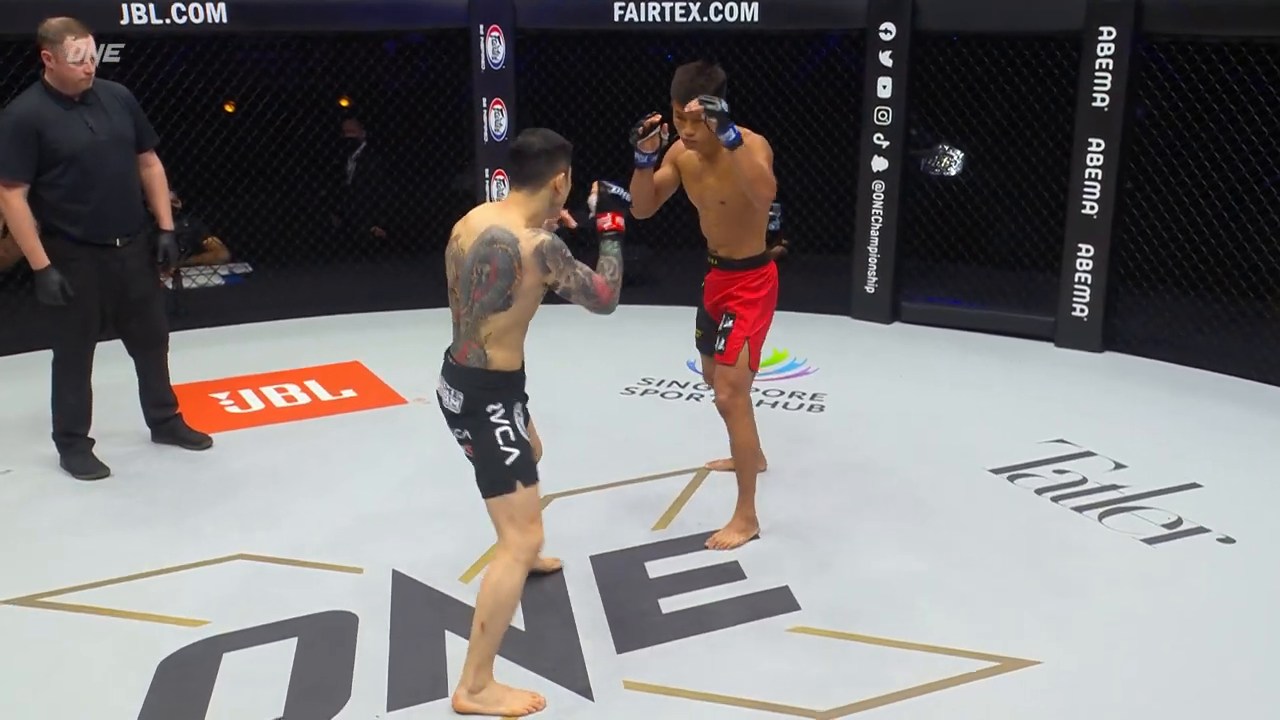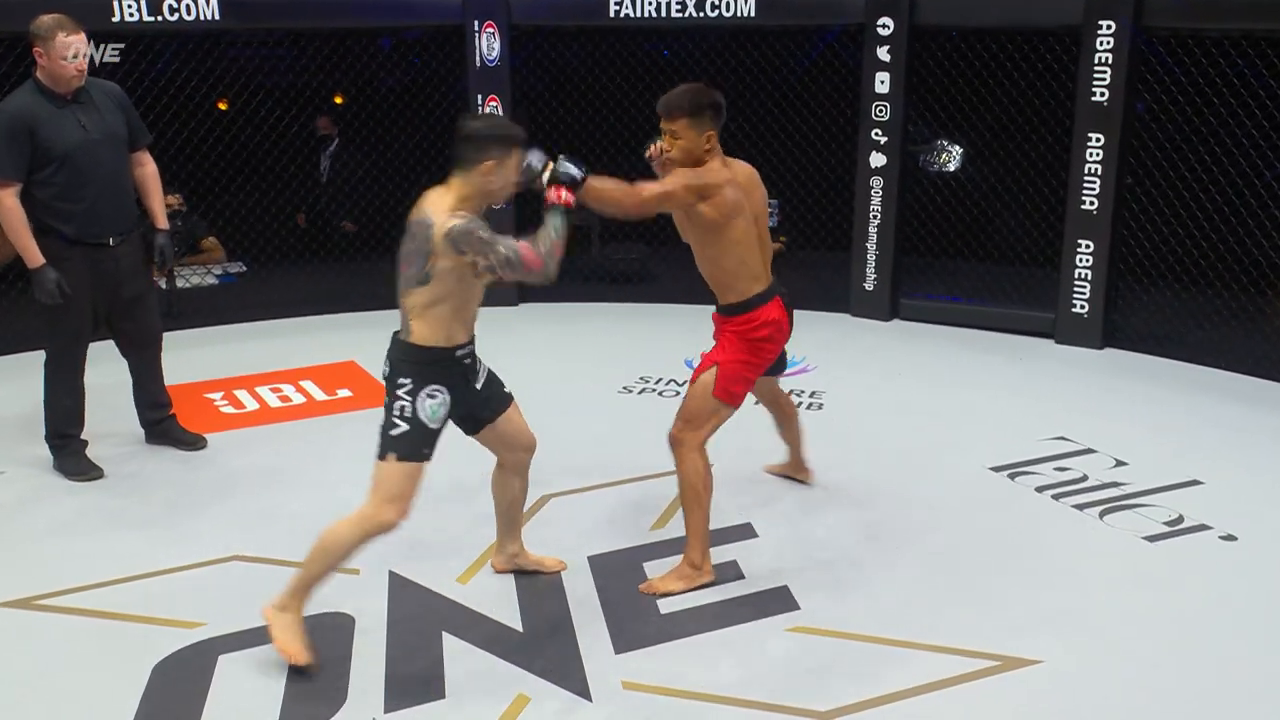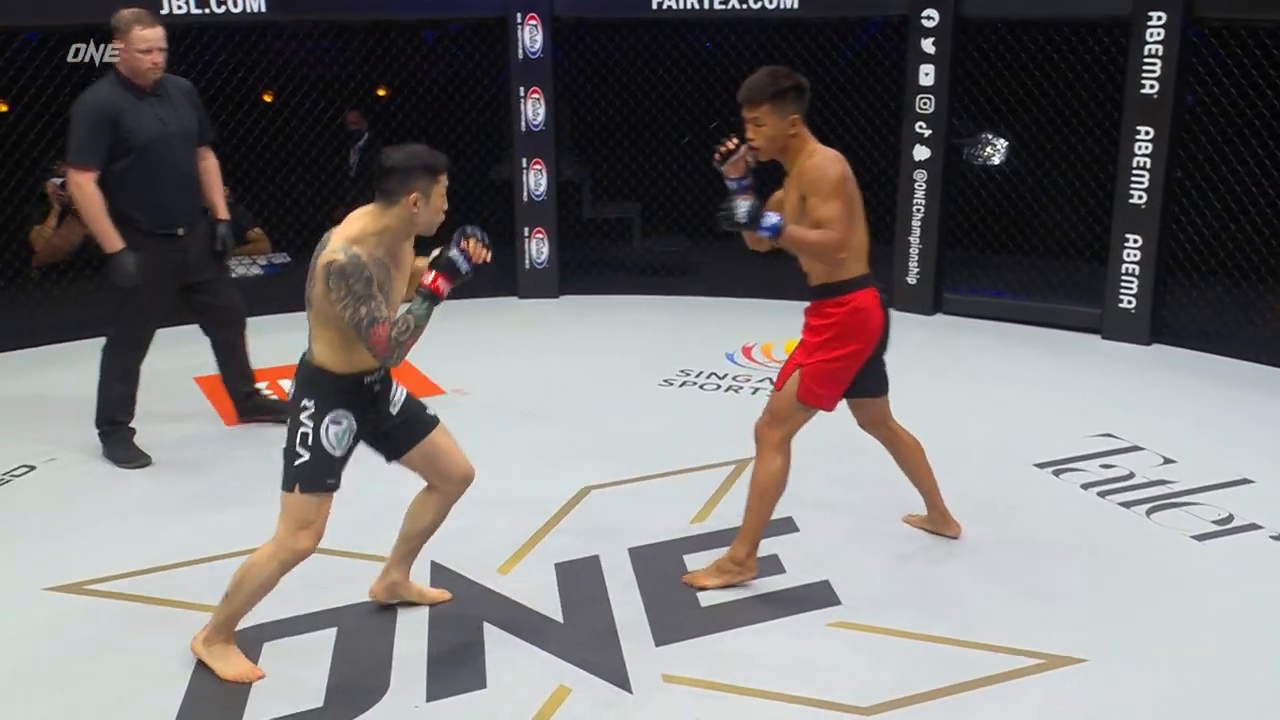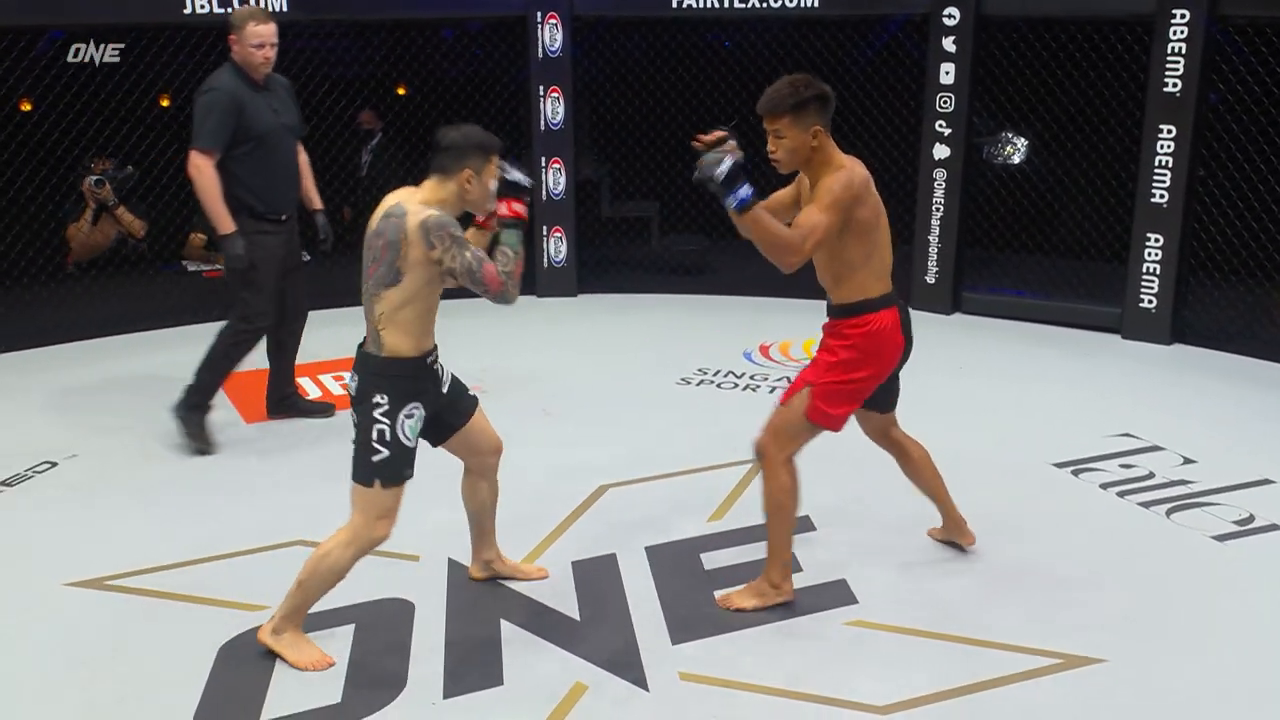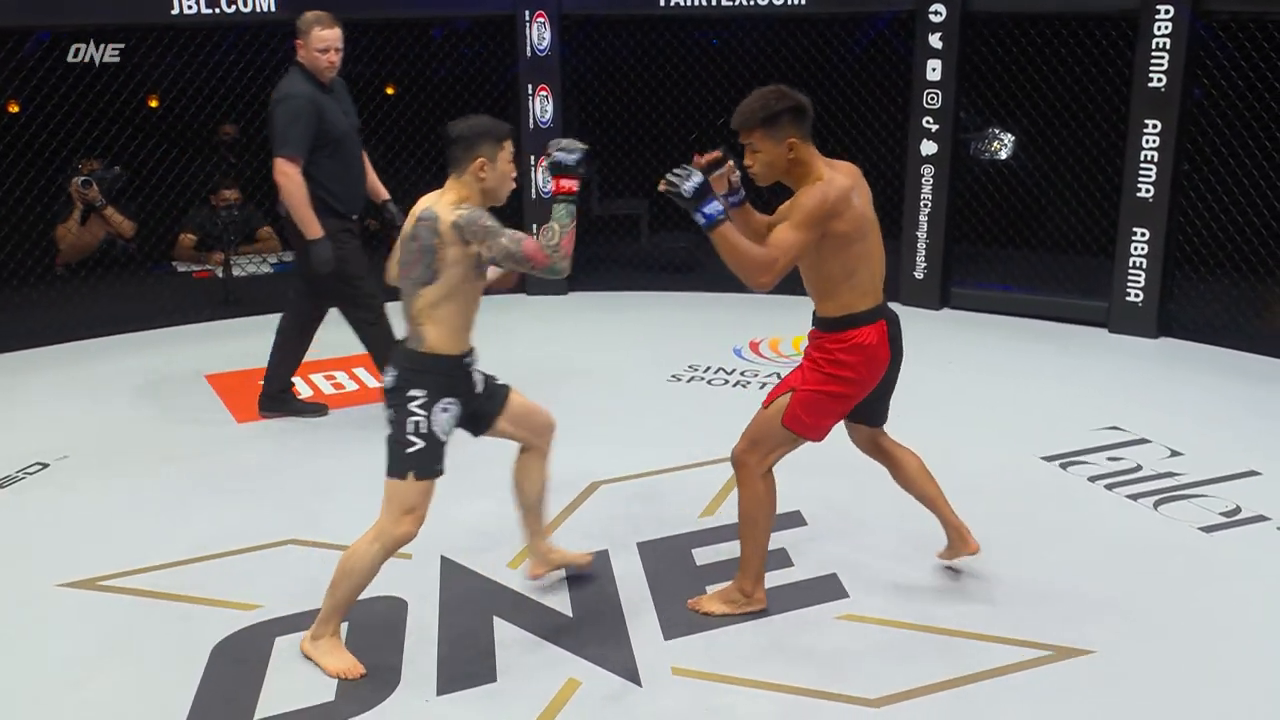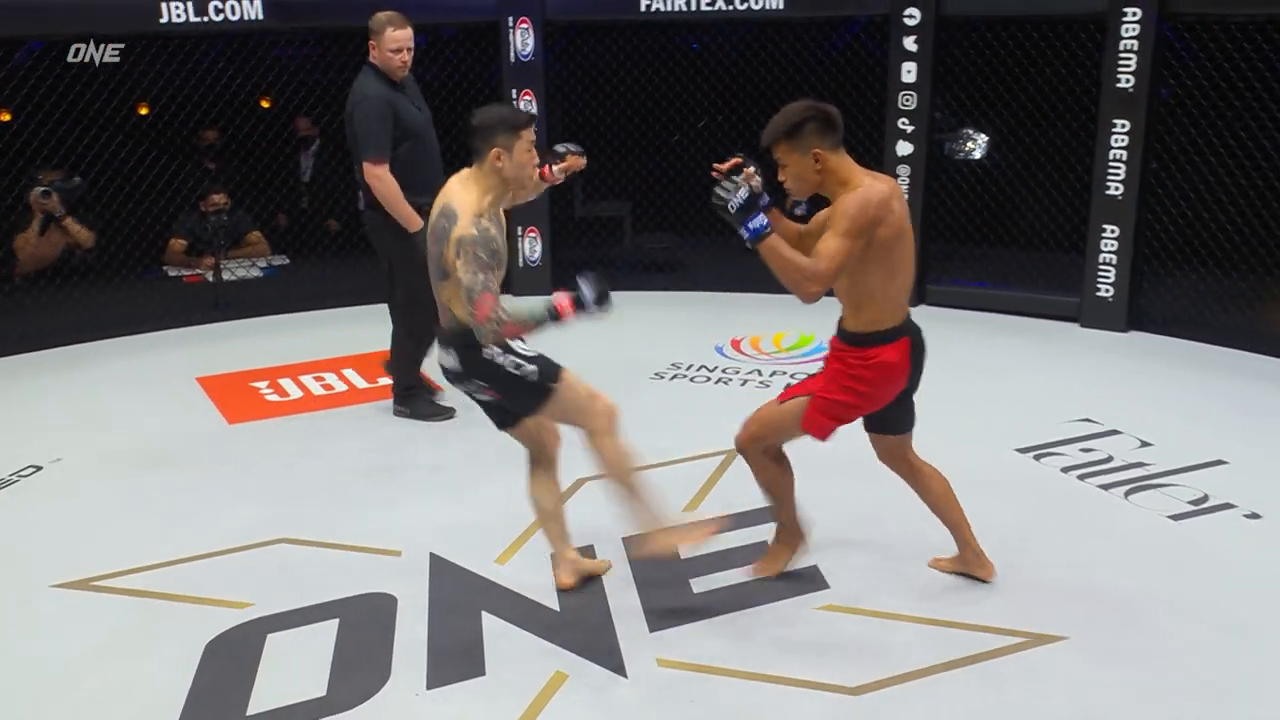
dt=0.4s
person 1, frame 1
left shoulder: (471, 221)
right shoulder: (537, 248)
right elbow: (605, 299)
left wrist: (549, 223)
right wrist: (612, 226)
left hip: (470, 381)
right hip: (483, 396)
left knee: (525, 455)
right knee: (516, 538)
left ankle: (520, 556)
person 1, frame 2
left shoulder: (441, 198)
right shoulder: (452, 228)
right elbow: (539, 268)
left wrist: (491, 267)
right wrist: (559, 201)
left hip: (459, 359)
right hip: (419, 372)
left knee: (519, 447)
right knee: (384, 512)
left ankle: (510, 550)
right ankle: (288, 607)
person 1, frame 3
left shoulder: (394, 233)
right shoulder: (345, 258)
right elbow: (388, 348)
left wrist: (448, 260)
right wrist: (438, 283)
left hip: (375, 386)
right hip: (326, 397)
left knee: (455, 474)
right knee: (297, 541)
left ankle: (394, 578)
right ankle: (214, 636)
person 1, frame 4
left shoulder: (403, 201)
right shoulder: (429, 223)
left elbow: (463, 265)
right elbow: (503, 289)
left wrist: (495, 219)
right wrist: (513, 210)
left hip: (420, 368)
right hip: (387, 385)
left knee: (486, 451)
right knee: (370, 528)
left ankle: (487, 558)
right ankle: (283, 623)
person 1, frame 5
left shoulder: (434, 207)
right shoulder: (462, 221)
left elbow: (398, 273)
right elbow: (551, 260)
right wrist: (566, 187)
left hip: (454, 371)
right hip: (423, 383)
left knee: (539, 428)
right knee: (399, 526)
left ankle: (540, 552)
right ankle: (323, 633)
person 1, frame 6
left shoulder: (462, 184)
right shoulder: (473, 231)
left elbow: (512, 195)
right elbow: (488, 322)
left wrist: (550, 174)
right wrist: (562, 307)
left hip: (464, 349)
right hip: (477, 352)
left knee: (544, 447)
right knee: (600, 414)
left ankle: (565, 563)
right ankle: (658, 531)
person 2, frame 1
left shoulder: (751, 145)
right shoulder: (681, 152)
left elbow: (762, 197)
right elbow: (644, 207)
left wrist: (726, 132)
right wrist: (646, 153)
left hip: (751, 282)
right hip: (716, 275)
left knee: (730, 397)
right knee: (718, 379)
left ankle: (746, 514)
right ankle: (748, 454)
person 2, frame 2
left shoulder: (708, 182)
right shoulder: (741, 174)
left elbow: (636, 201)
left wrist: (564, 174)
right wrist: (668, 174)
left hip: (751, 326)
right hip: (768, 312)
left knee: (686, 437)
right knee: (768, 394)
left ankle: (695, 562)
right ankle: (797, 461)
person 2, frame 3
left shoulder: (822, 166)
right shoulder: (797, 173)
left elbow: (835, 246)
right elbow: (759, 242)
left wrist: (767, 218)
right wrist: (738, 182)
left hip: (843, 313)
right hip: (857, 311)
left knee: (772, 432)
right knee: (878, 422)
left ankle: (740, 559)
right ankle: (940, 515)
person 2, frame 4
left shoulder: (843, 181)
right shoulder: (819, 176)
left elbow: (789, 255)
right elbow: (767, 220)
left wrist: (736, 194)
right wrist: (730, 171)
left hip: (863, 335)
right hip: (882, 328)
left knee: (773, 446)
right knee: (886, 433)
left ankle: (774, 579)
right ankle: (955, 526)
person 2, frame 5
left shoulder: (822, 196)
right shoulder: (831, 176)
left elbow: (761, 274)
right elbow: (768, 235)
left wrist: (707, 210)
right wrist: (725, 191)
left hip: (847, 349)
right hip: (874, 337)
left knee: (750, 454)
right knee: (878, 442)
left ankle: (748, 588)
right ankle: (958, 537)
person 2, frame 6
left shoulder: (859, 203)
right shoulder: (876, 187)
left elbow: (810, 284)
right elbow: (801, 241)
left wrist: (752, 222)
right wrist: (757, 198)
left hip: (864, 363)
right hip: (902, 349)
left knee: (753, 440)
right knee: (898, 455)
left ankle: (789, 539)
right ankle: (972, 556)
person 3, frame 1
left shoulder: (118, 97)
left elbow: (149, 164)
left wrist: (166, 228)
right wrist: (41, 266)
left hip: (133, 246)
right hip: (74, 255)
left knee: (151, 337)
right knee: (74, 351)
left ankle: (164, 420)
right ankle: (73, 443)
person 3, frame 2
left shoulder: (110, 96)
left elbow: (142, 163)
left wrist: (161, 226)
left hip: (126, 246)
right hip: (68, 256)
left knee: (146, 337)
right knee: (67, 351)
left ankle: (158, 422)
right ankle: (65, 445)
person 3, frame 3
left shoulder: (182, 91)
right shoulder: (99, 104)
left elbow: (204, 157)
right elbow: (81, 182)
left wrist: (222, 218)
right wrist: (116, 250)
left hip: (194, 236)
right hip: (143, 244)
left knee: (228, 317)
right knee: (128, 339)
left ankle: (247, 400)
right ankle: (114, 432)
person 3, frame 4
left shoulder: (280, 86)
right shoulder: (221, 93)
left elbow: (295, 151)
right elbow: (200, 166)
left wrist: (317, 208)
right wrist: (228, 234)
left hip: (283, 223)
right hip: (247, 228)
left knee: (291, 312)
right knee: (253, 317)
left ankle: (282, 394)
right ankle: (194, 403)
person 3, frame 5
left shoulder: (335, 86)
right shoulder: (297, 97)
left elbow: (352, 152)
right elbow: (287, 173)
left wrist: (385, 199)
right wrist: (315, 237)
left hip: (339, 220)
right hip: (322, 224)
left knee: (306, 307)
right knee: (367, 307)
left ankle: (276, 394)
person 3, frame 6
left shoulder: (404, 83)
right shoulder: (372, 98)
right elbow: (376, 174)
left wrist: (429, 213)
right wrist: (418, 228)
left hip: (421, 210)
right hip: (397, 219)
left knee: (424, 298)
right knee: (417, 303)
left ankle: (410, 371)
right ankle: (408, 395)
